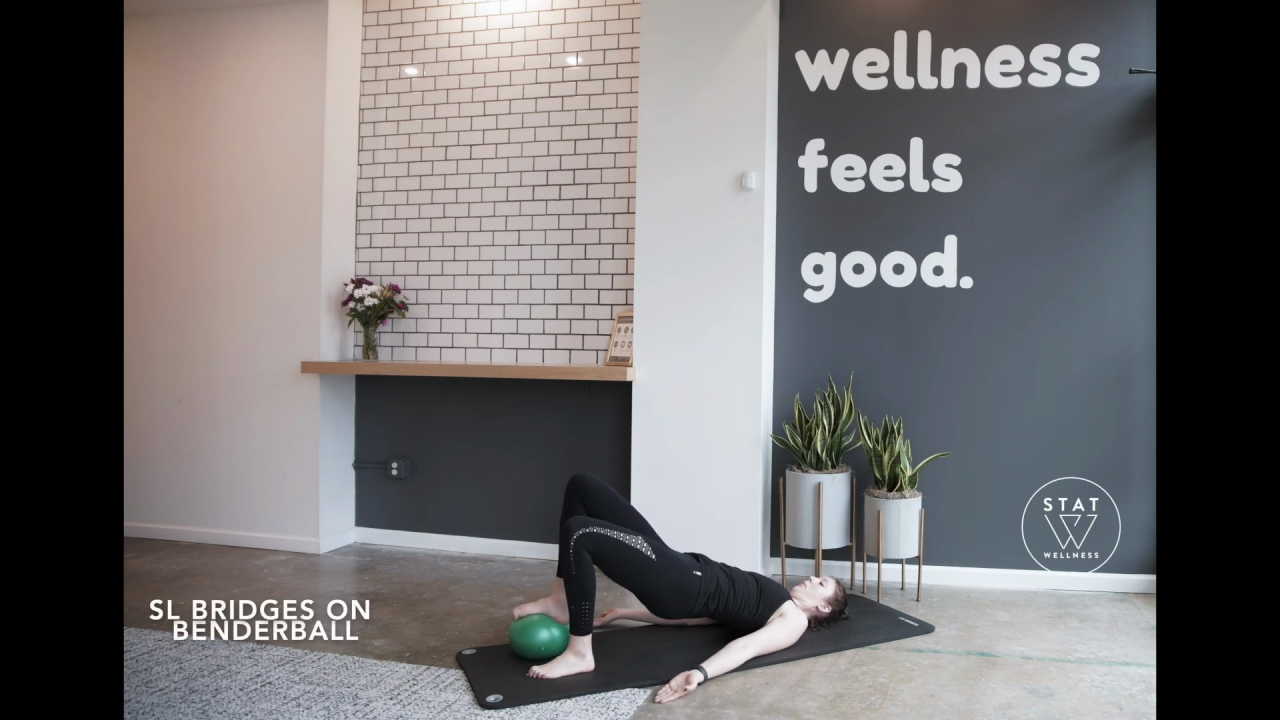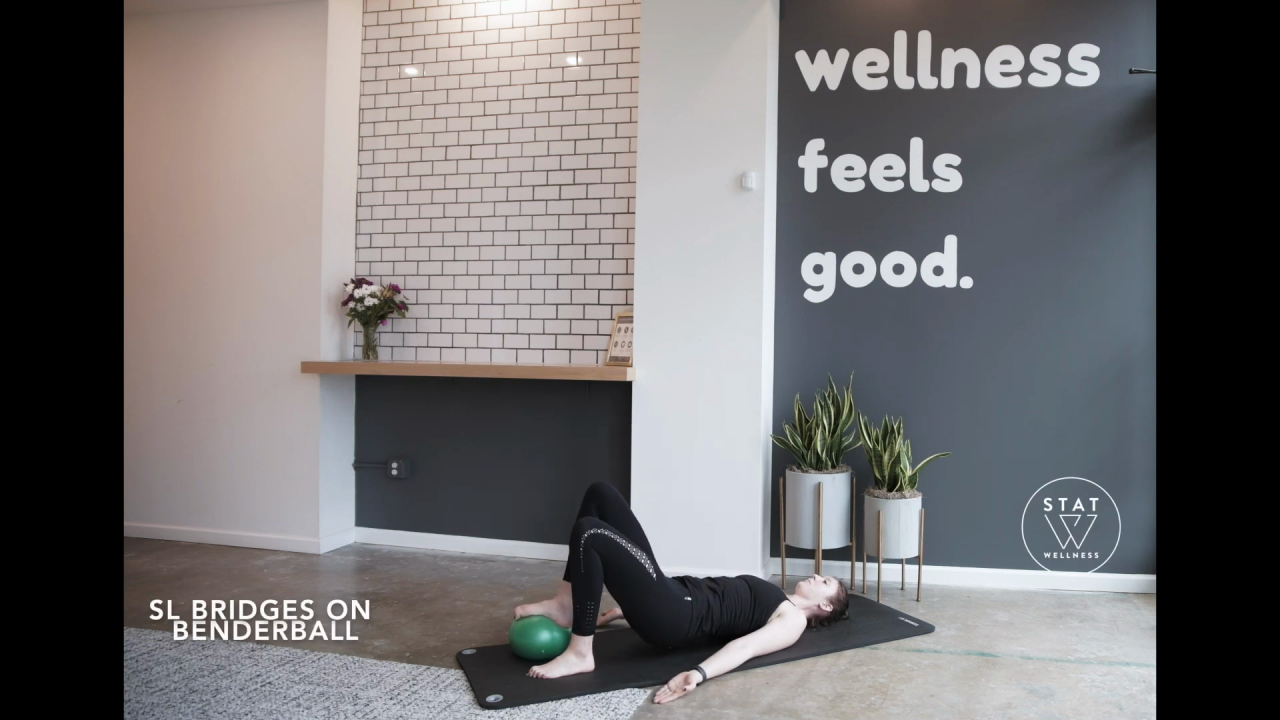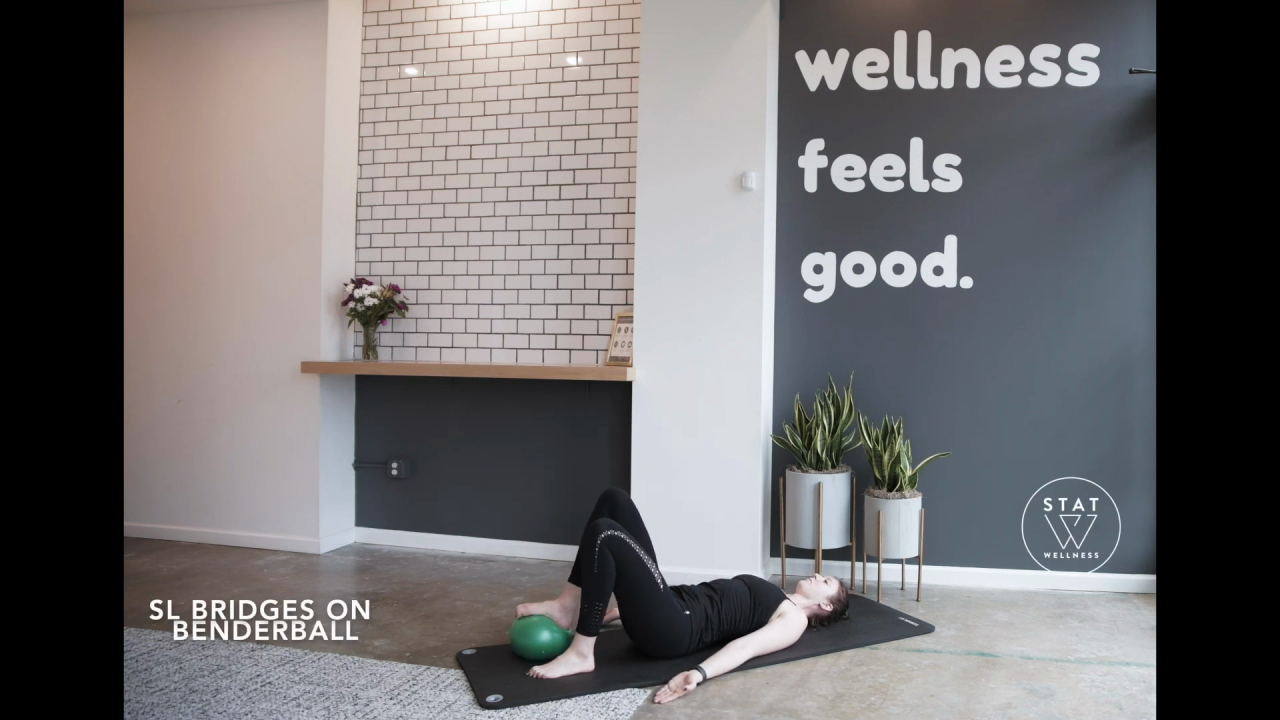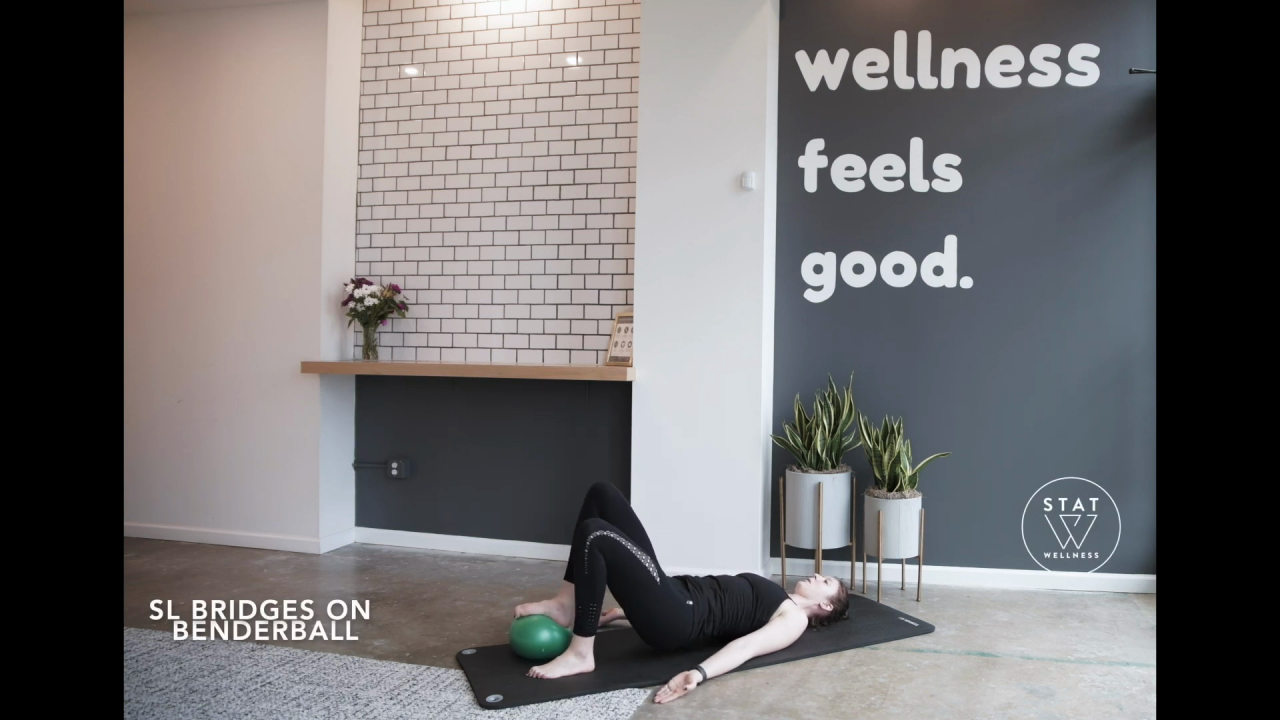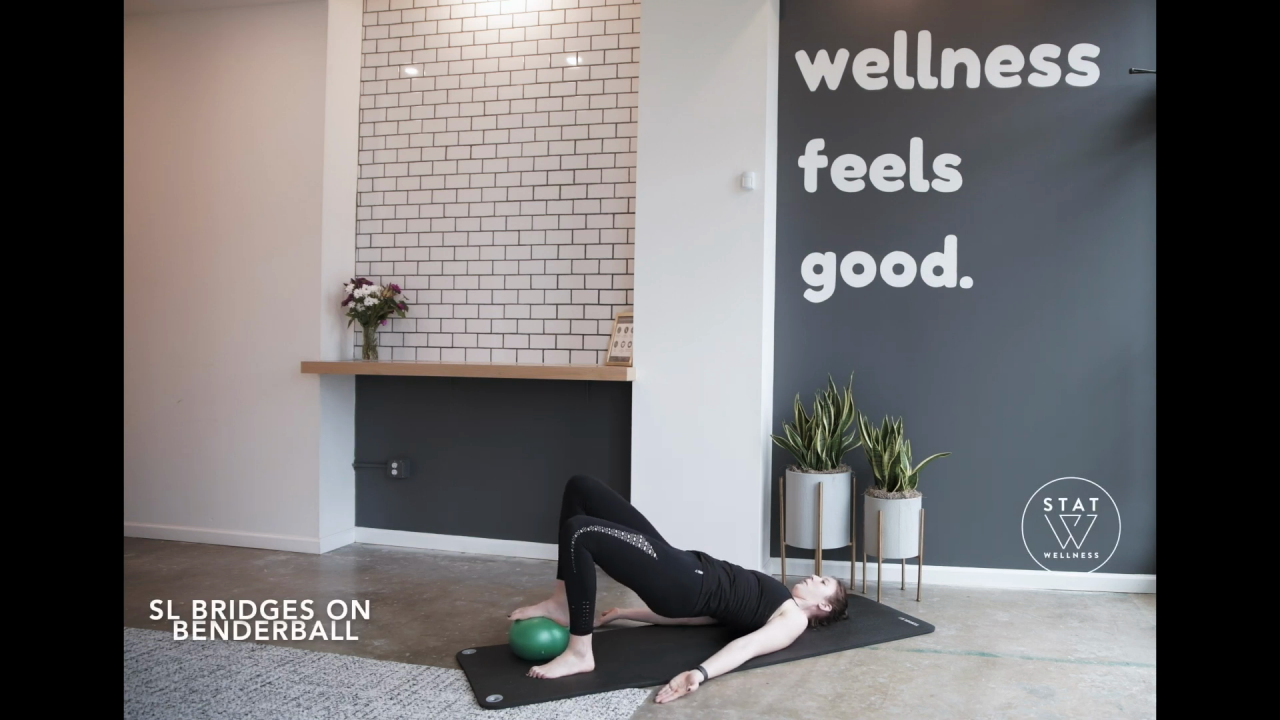
dt=0.5s
person 1, frame 1
left shoulder: (794, 621)
right shoulder: (773, 603)
left elbow: (747, 647)
left wrist: (698, 674)
right wrist: (620, 613)
left hip: (681, 585)
right hip: (677, 569)
left knee: (577, 533)
right knee: (582, 486)
left ankle: (579, 654)
right ankle: (561, 602)
person 1, frame 2
left shoulder: (793, 620)
right shoulder: (772, 604)
left elbow: (745, 647)
left wrist: (697, 674)
right wrist: (622, 610)
left hip: (673, 614)
right hip: (674, 595)
left knee: (588, 532)
right knee: (601, 494)
left ankle: (579, 655)
right ankle: (565, 605)
person 1, frame 3
left shoulder: (794, 619)
right shoulder: (770, 602)
left elbow: (746, 647)
left wrist: (697, 674)
right wrist: (620, 609)
left hip: (671, 630)
right hip: (670, 608)
left knee: (604, 534)
right knee: (614, 500)
left ankle: (580, 655)
right ankle: (567, 607)
person 1, frame 4
left shoulder: (794, 619)
right shoulder: (773, 603)
left elbow: (746, 647)
left wrist: (697, 674)
right wrist: (622, 609)
left hip: (674, 618)
right hip: (673, 596)
left knee: (593, 534)
right knee: (602, 494)
left ankle: (579, 655)
right ankle: (566, 605)
person 1, frame 5
left shoulder: (794, 619)
right shoulder: (771, 603)
left elbow: (747, 646)
left wrist: (699, 674)
right wrist: (617, 614)
left hip: (682, 582)
right hip: (678, 571)
left knee: (579, 531)
right knee: (580, 488)
left ankle: (579, 654)
right ankle: (563, 604)
